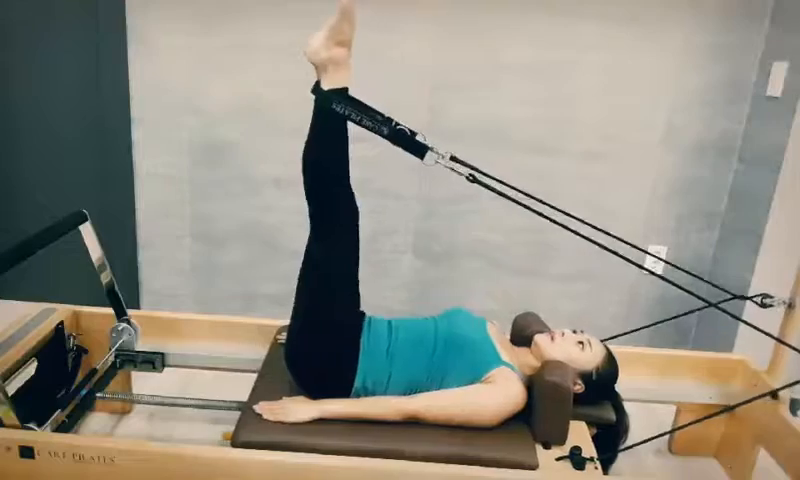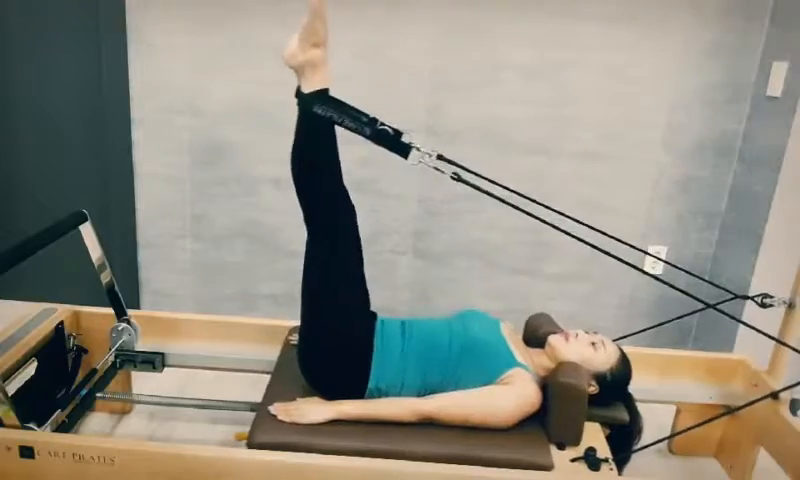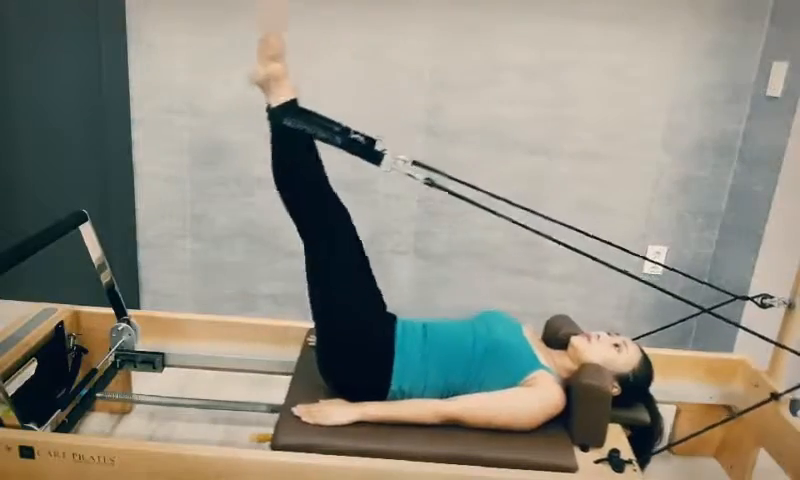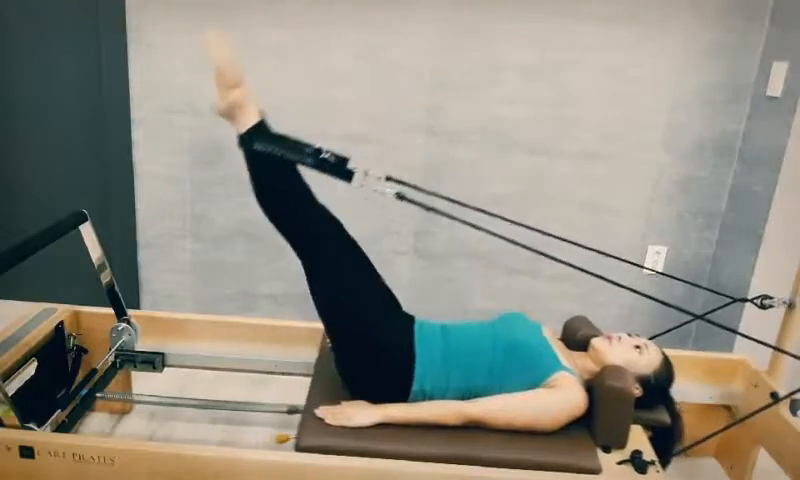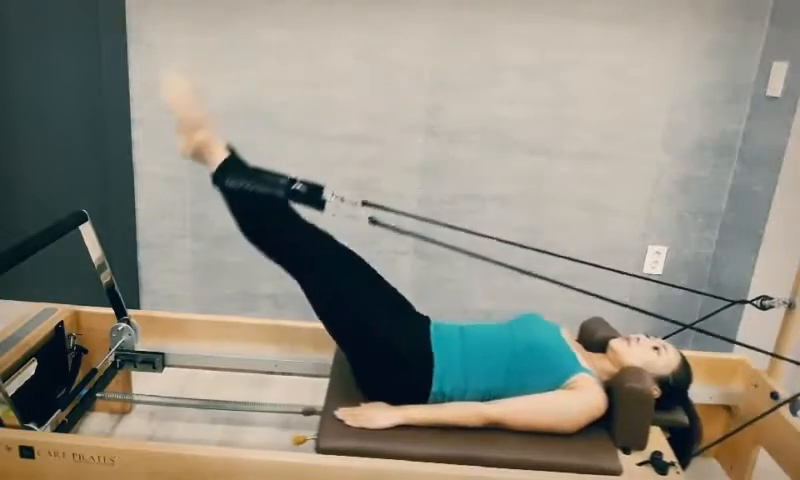
dt=0.2s
person 1, frame 1
left shoulder: (509, 394)
right shoulder: (497, 339)
left elbow: (409, 409)
left wrist: (317, 408)
left hip: (332, 367)
right hip: (353, 340)
left knee: (333, 222)
right knee: (336, 214)
person 1, frame 2
left shoulder: (523, 395)
right shoulder: (510, 340)
left elbow: (424, 410)
left wrist: (331, 410)
left hip: (346, 367)
right hip: (366, 339)
left knee: (331, 223)
right knee: (332, 214)
person 1, frame 3
left shoulder: (548, 396)
right shoulder: (528, 340)
left elbow: (445, 411)
left wrist: (353, 411)
left hip: (368, 369)
right hip: (387, 339)
left knee: (327, 227)
right knee: (327, 219)
left ankle: (283, 95)
person 1, frame 4
left shoulder: (569, 400)
right shoulder: (549, 345)
left elbow: (468, 412)
left wrist: (377, 412)
left hip: (390, 372)
right hip: (407, 335)
left knee: (319, 238)
right knee: (321, 232)
left ankle: (246, 119)
right ankle: (248, 120)
person 1, frame 5
left shoulder: (589, 400)
right shoulder: (563, 343)
left elbow: (489, 414)
left wrist: (398, 413)
left hip: (411, 376)
right hip: (419, 340)
left knee: (310, 255)
right knee: (317, 250)
left ankle: (215, 154)
right ankle: (216, 152)
